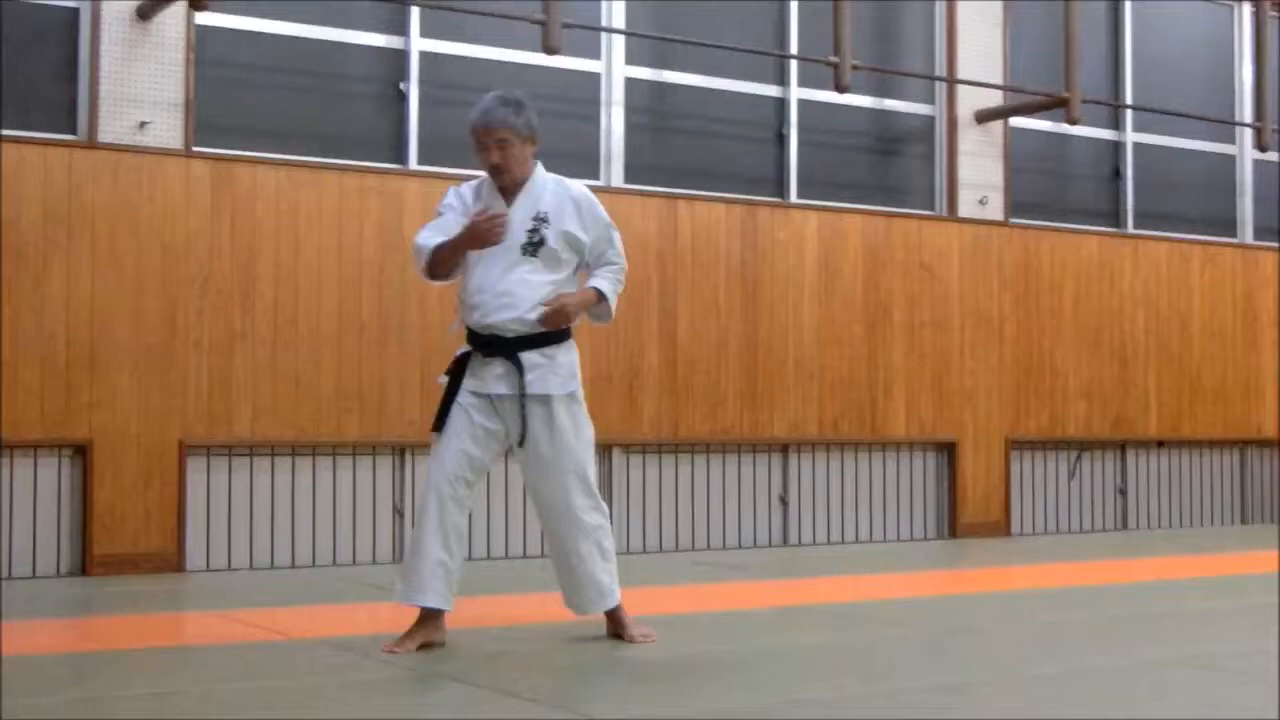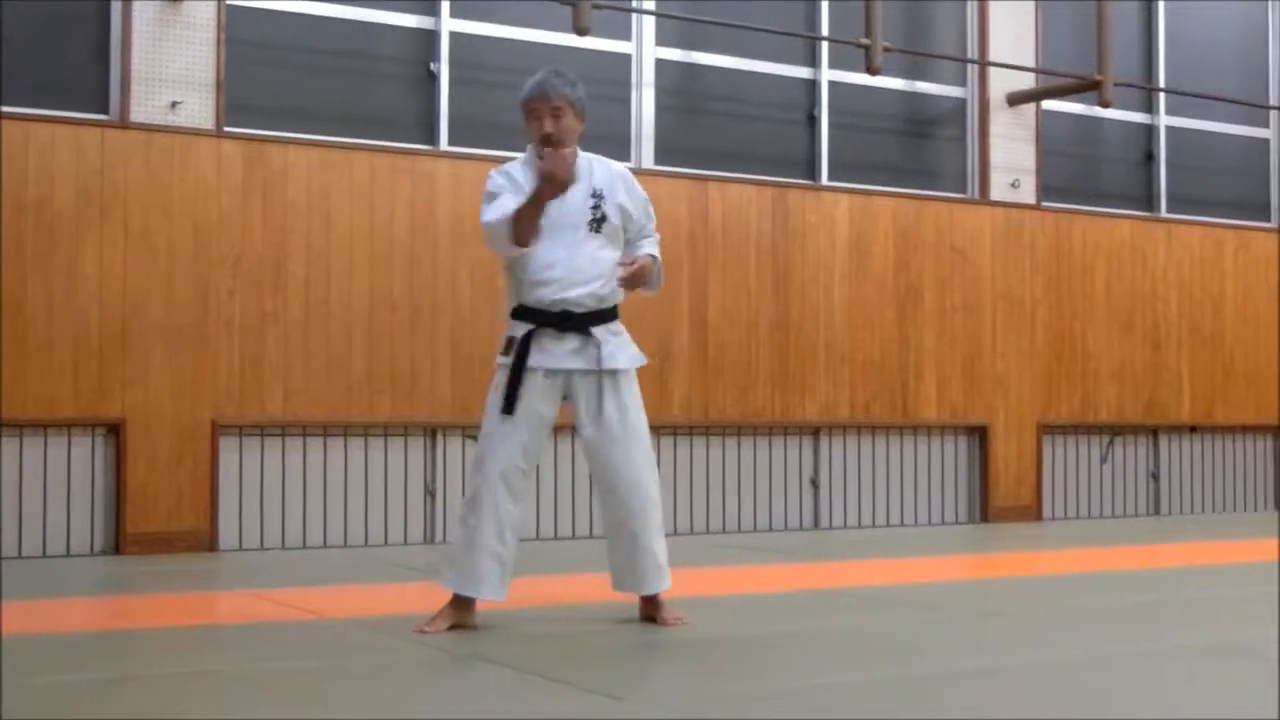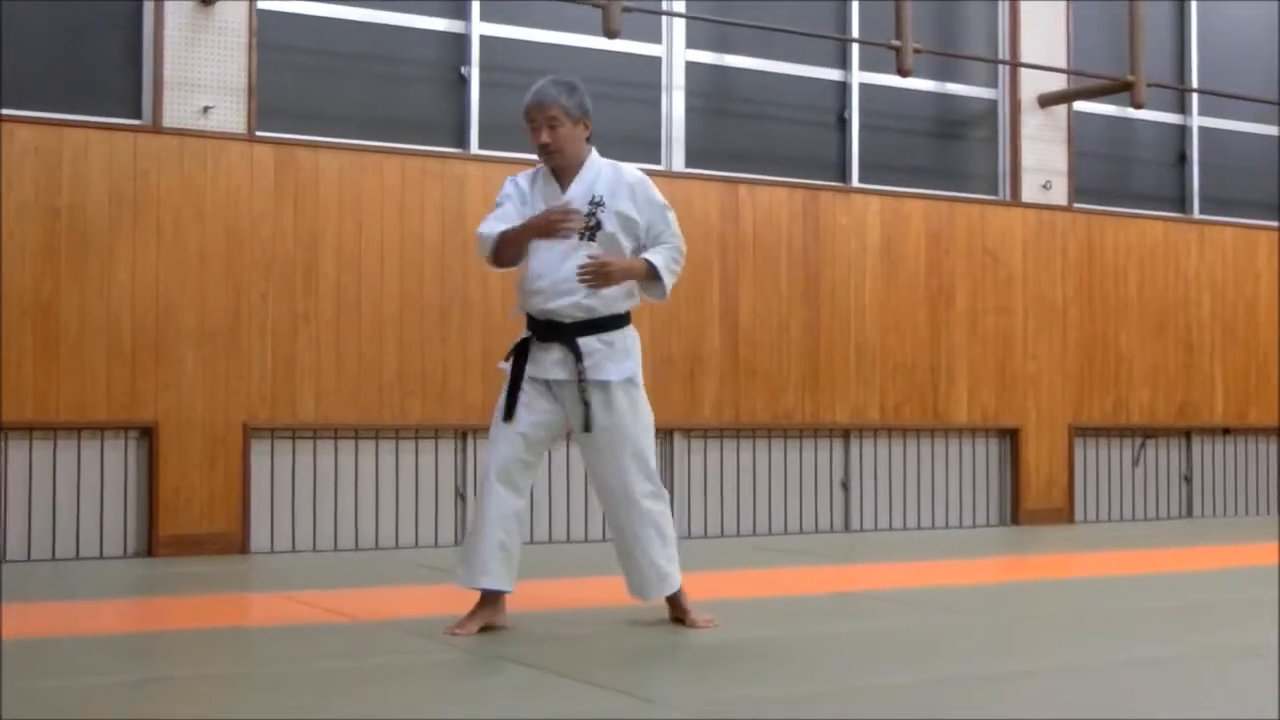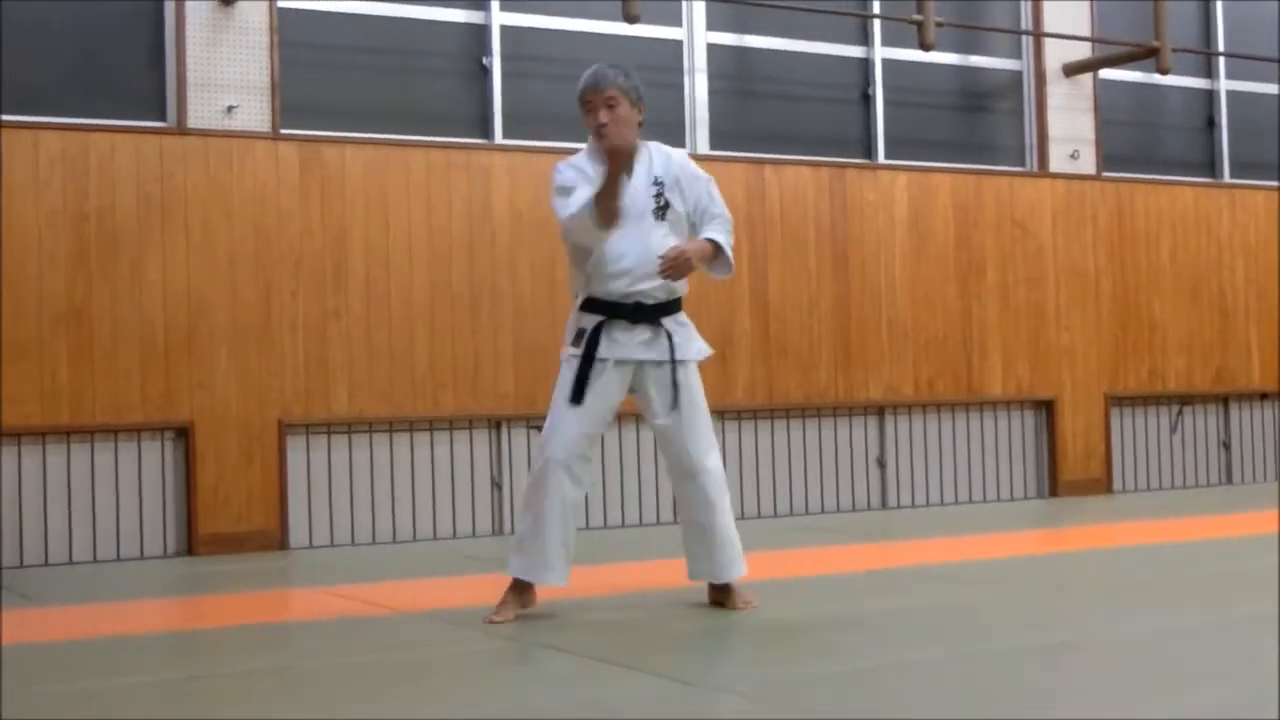
dt=0.7s
person 1, frame 1
left shoulder: (572, 198)
right shoulder: (464, 199)
left elbow: (612, 267)
right elbow: (433, 266)
left wrist: (581, 299)
right wrist: (465, 243)
left hip: (546, 368)
right hip: (480, 367)
left knee: (570, 493)
right knee: (445, 485)
left ankle: (613, 611)
right ankle: (430, 619)
person 1, frame 2
left shoulder: (615, 177)
right shoulder: (513, 178)
left elbow: (646, 237)
right elbow: (506, 241)
left wrist: (645, 266)
right wrist: (542, 195)
left hip: (602, 344)
right hip: (534, 345)
left knee: (630, 472)
right knee: (499, 468)
left ankle: (651, 595)
right ankle: (464, 601)
person 1, frame 3
left shoulder: (628, 182)
right shoulder: (521, 187)
left elbow: (671, 251)
right elbow: (496, 249)
left wrist: (628, 269)
right wrist: (531, 229)
left hip: (605, 351)
right hip: (540, 352)
left knee: (630, 479)
right knee: (503, 469)
left ankle: (674, 596)
right ankle: (491, 601)
person 1, frame 4
left shoulder: (675, 165)
right shoulder: (573, 172)
left elbow: (720, 223)
right elbow: (587, 230)
left wrist: (699, 250)
right wrist: (615, 173)
left hip: (665, 334)
right hip: (599, 335)
left knee: (696, 460)
right knee: (560, 455)
left ankle: (721, 580)
right ankle: (524, 585)
